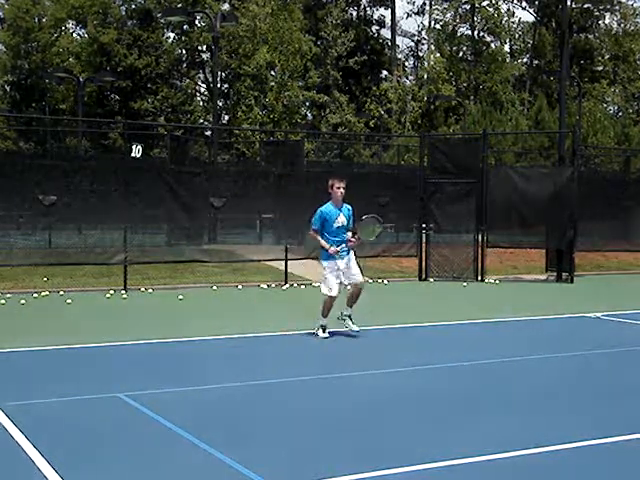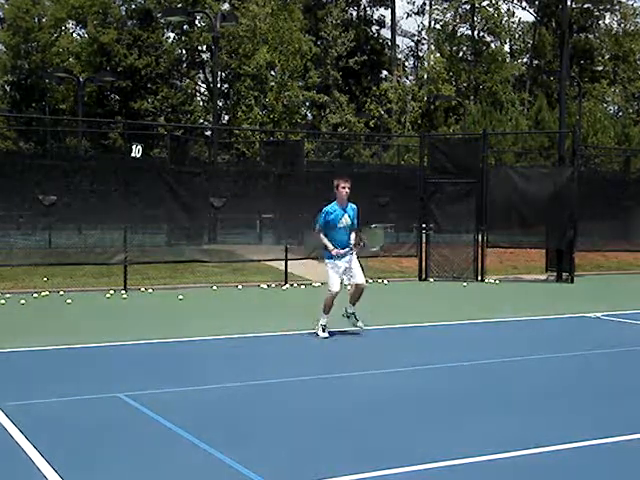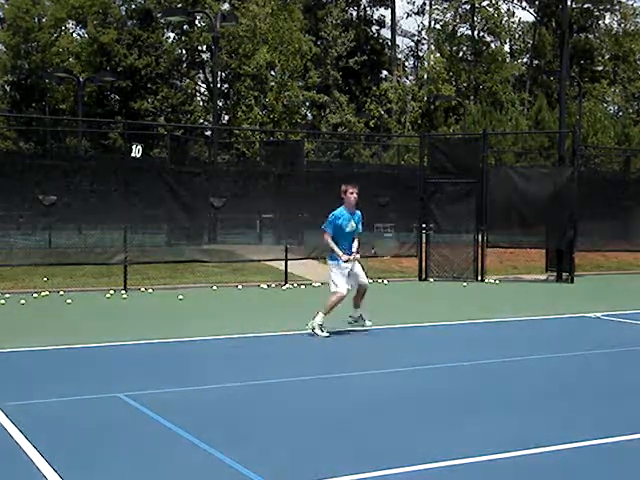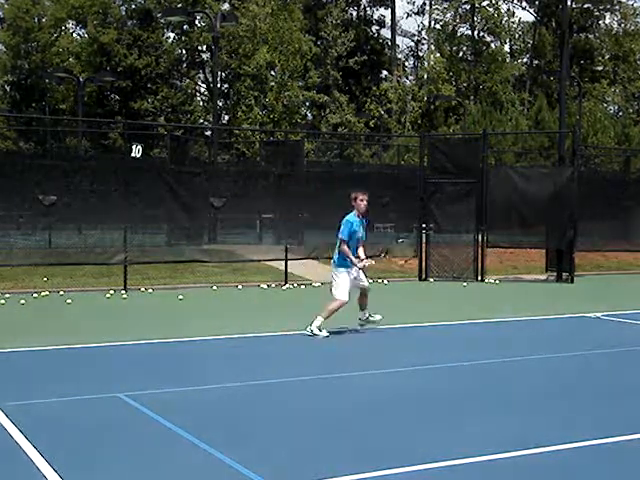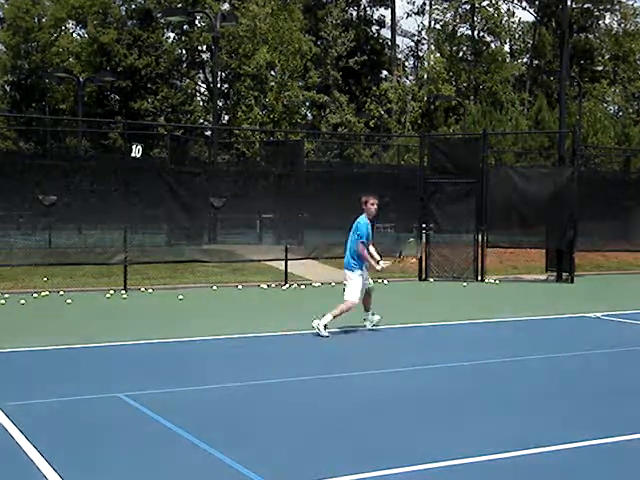
dt=0.1s
person 1, frame 1
left shoulder: (348, 209)
right shoulder: (323, 211)
right elbow: (313, 232)
left wrist: (351, 239)
right wrist: (327, 247)
left hip: (346, 255)
right hip: (330, 258)
left knee: (359, 284)
right knee: (332, 295)
left ankle: (346, 314)
right ankle: (322, 325)
person 1, frame 2
left shoulder: (353, 209)
right shoulder: (328, 211)
right elbow: (319, 232)
left wrist: (352, 242)
right wrist: (331, 248)
left hip: (348, 254)
right hip: (334, 257)
left knee: (360, 284)
right knee: (334, 290)
left ankle: (350, 310)
right ankle: (322, 323)
person 1, frame 3
left shoulder: (358, 215)
right shoulder: (336, 215)
left elbow: (355, 236)
right elbow: (327, 237)
left wrist: (354, 251)
right wrist: (340, 254)
left hip: (350, 258)
right hip: (337, 260)
left knee: (364, 284)
right knee: (341, 293)
left ankle: (356, 316)
right ankle: (316, 322)
person 1, frame 4
left shoulder: (362, 221)
right shoulder: (349, 221)
right elbow: (342, 245)
left wrist: (362, 258)
right wrist: (355, 262)
left hip: (352, 265)
right hip: (342, 266)
left knee: (365, 287)
right knee: (341, 300)
left ankle: (364, 317)
right ankle: (315, 325)
person 1, frame 5
left shoulder: (367, 223)
right shoulder: (362, 223)
left elbow: (369, 246)
right elbow: (361, 249)
left wrist: (379, 260)
right wrist: (374, 265)
left hip: (359, 266)
right hip: (354, 267)
left knee: (369, 289)
right knee: (352, 302)
left ankle: (369, 318)
right ankle: (321, 323)
